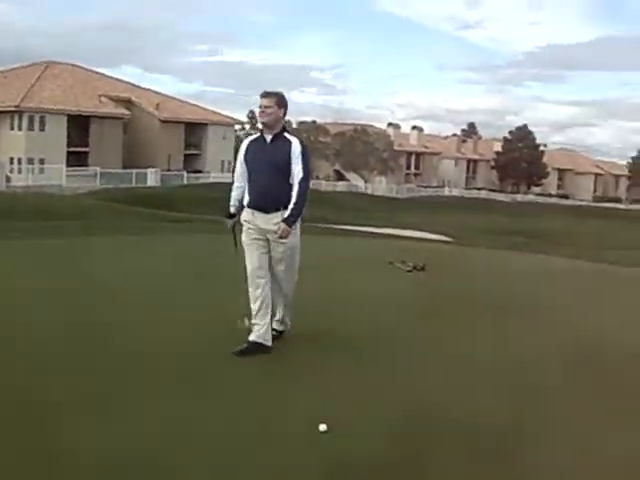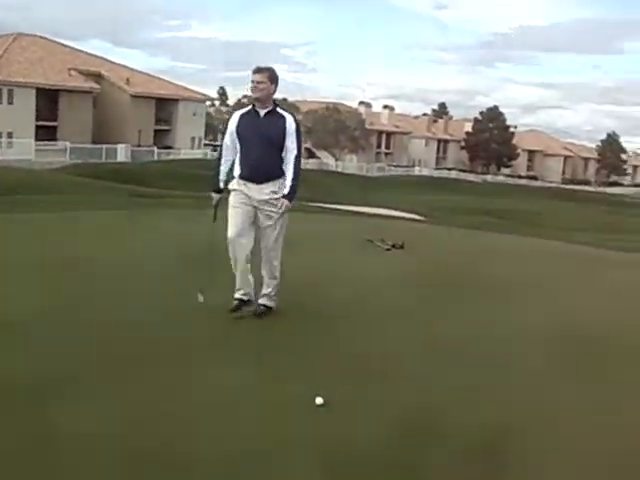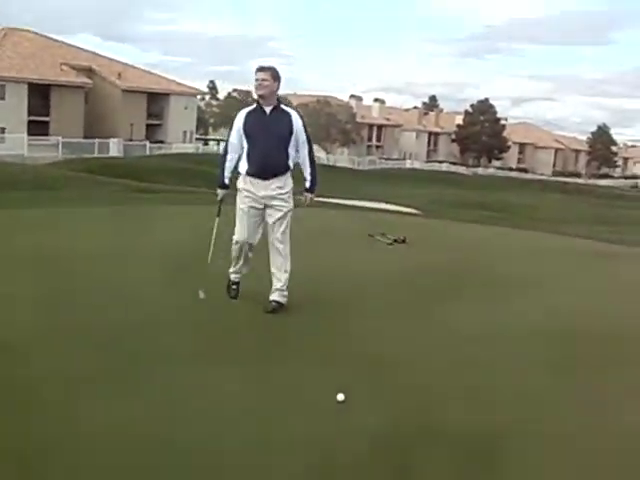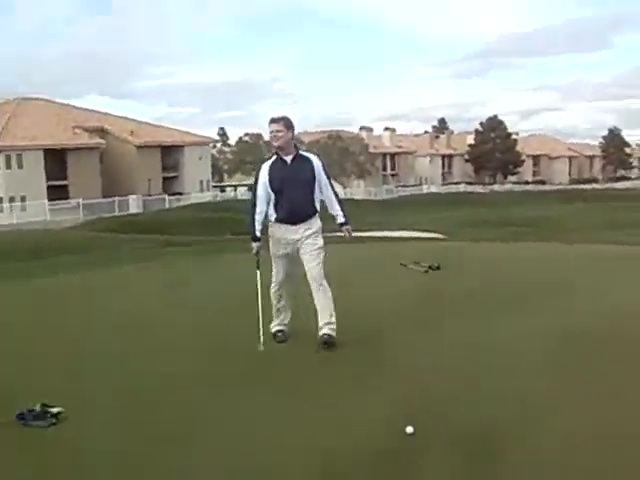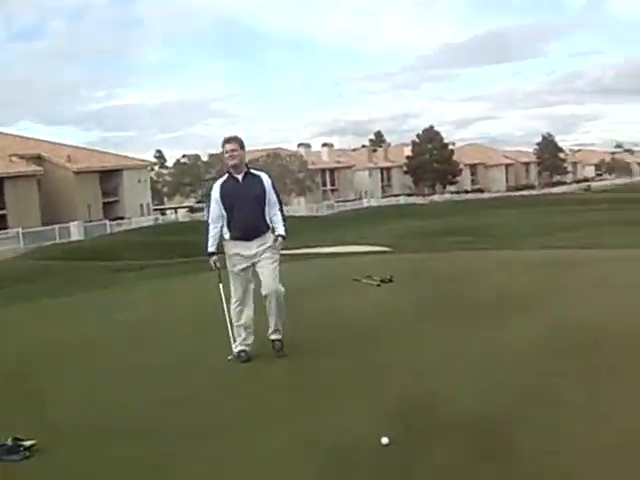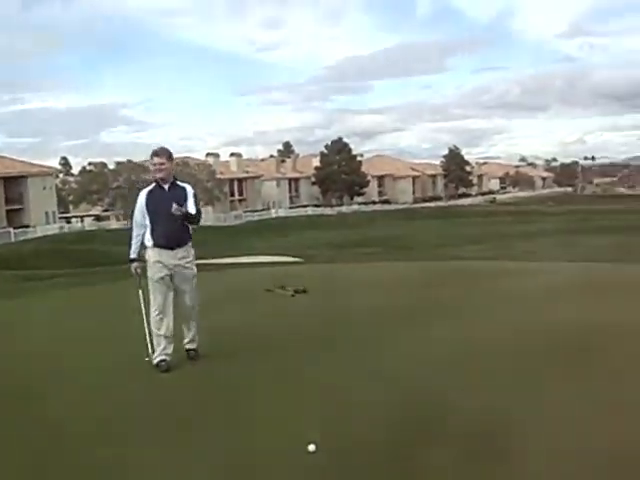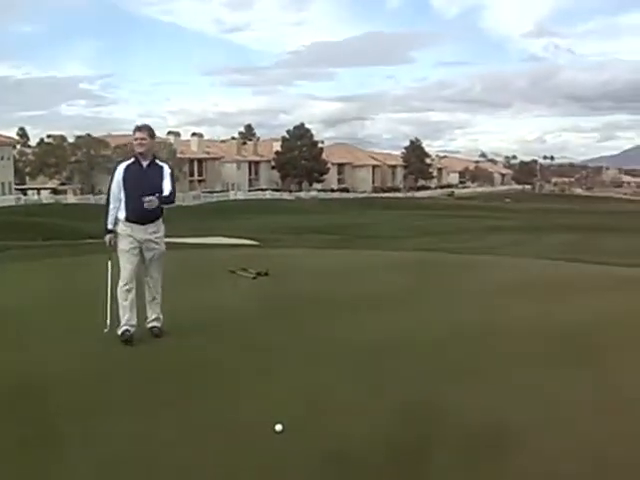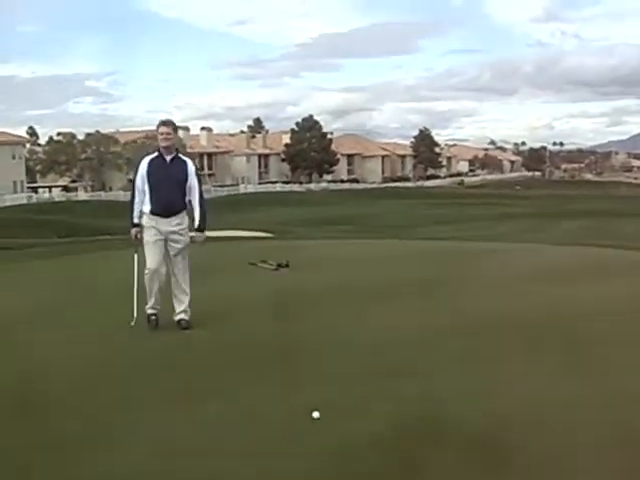
dt=0.2s
person 1, frame 1
left shoulder: (294, 145)
right shoulder: (249, 144)
left elbow: (301, 185)
right elbow: (240, 180)
left wrist: (290, 219)
right wrist: (232, 211)
left hip: (282, 219)
right hip: (253, 218)
left knee: (283, 277)
right knee: (256, 276)
left ankle: (280, 323)
right ankle: (260, 336)
person 1, frame 2
left shoulder: (287, 121)
right shoulder: (238, 118)
left elbow: (293, 159)
right elbow: (227, 153)
left wrist: (289, 194)
right wrist: (218, 186)
left hip: (273, 190)
right hip: (242, 187)
left knee: (270, 248)
right knee: (236, 236)
left ankle: (267, 298)
right ankle: (243, 293)
person 1, frame 3
left shoulder: (292, 117)
right shoulder: (244, 116)
left elbow: (304, 152)
right elbow: (232, 150)
left wrist: (310, 185)
right wrist: (223, 183)
left hip: (280, 186)
right hip: (249, 184)
left knee: (279, 242)
right knee: (242, 238)
left ankle: (279, 295)
right ankle: (236, 275)
person 1, frame 4
left shoulder: (312, 162)
right shoulder: (267, 168)
left elbow: (327, 191)
right elbow: (259, 202)
left wrist: (342, 220)
right wrist: (256, 236)
left hip: (310, 228)
right hip: (280, 230)
left knee: (317, 277)
right knee: (279, 281)
left ankle: (327, 329)
right ankle: (279, 324)
person 1, frame 5
left shoulder: (262, 179)
right shoulder: (219, 186)
left elbow: (276, 209)
right elbow: (214, 220)
left wrist: (280, 234)
right wrist: (212, 251)
left hip: (264, 243)
right hip: (236, 248)
left knee: (273, 290)
right knee: (240, 299)
left ankle: (276, 333)
right ankle: (242, 345)
person 1, frame 6
left shoulder: (186, 190)
right shoulder: (145, 195)
left elbow: (196, 217)
right elbow: (138, 227)
left wrist: (184, 214)
right wrist: (134, 257)
left hip: (184, 253)
right hip: (157, 256)
left knee: (190, 303)
right knee: (160, 307)
left ankle: (191, 343)
right ankle: (161, 355)
person 1, frame 7
left shoulder: (163, 169)
right shoulder: (123, 169)
left elbow: (170, 197)
right elbow: (113, 200)
left wrist: (158, 200)
right wrist: (109, 229)
left hip: (154, 229)
right hip: (127, 229)
left knee: (154, 279)
right knee: (127, 279)
left ankle: (154, 321)
right ankle: (126, 327)
person 1, frame 8
left shoulder: (187, 164)
right shoulder: (146, 163)
left elbow: (196, 196)
right elbow: (137, 193)
left wrist: (200, 226)
right wrist: (135, 223)
left hip: (178, 222)
right hip: (152, 222)
left knee: (180, 270)
right knee: (153, 267)
left ankle: (182, 313)
right ankle: (152, 309)
